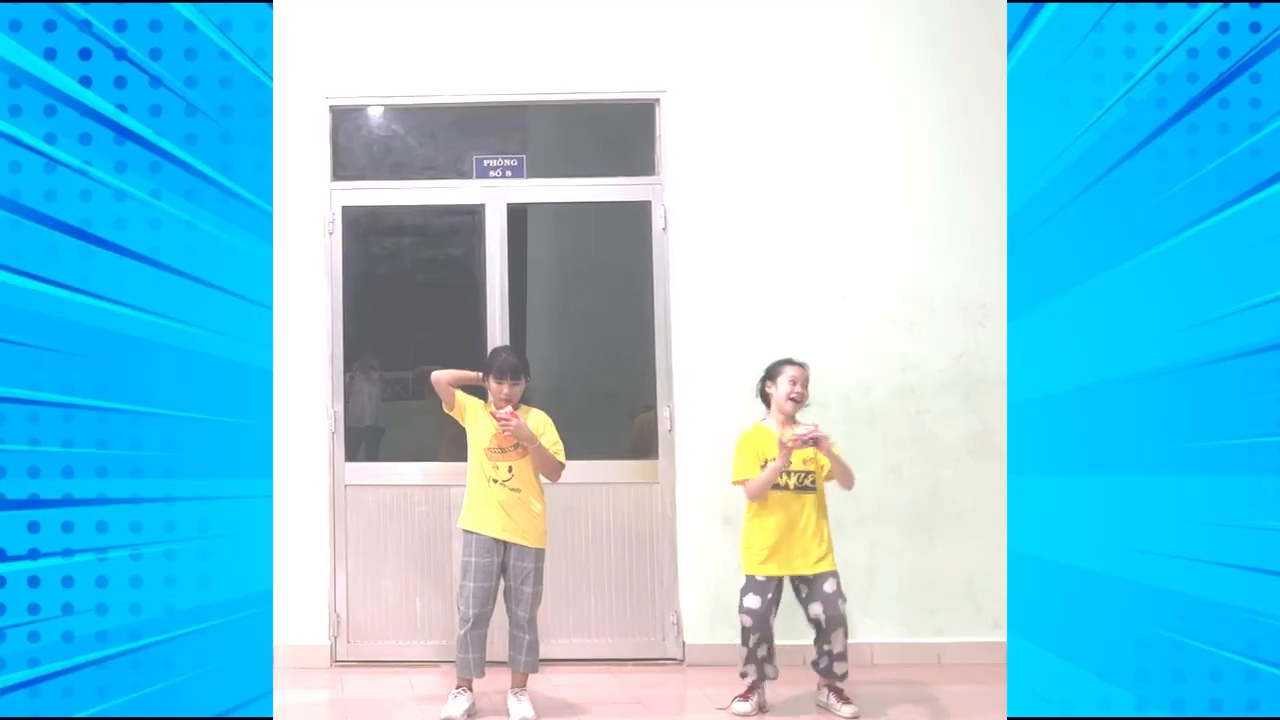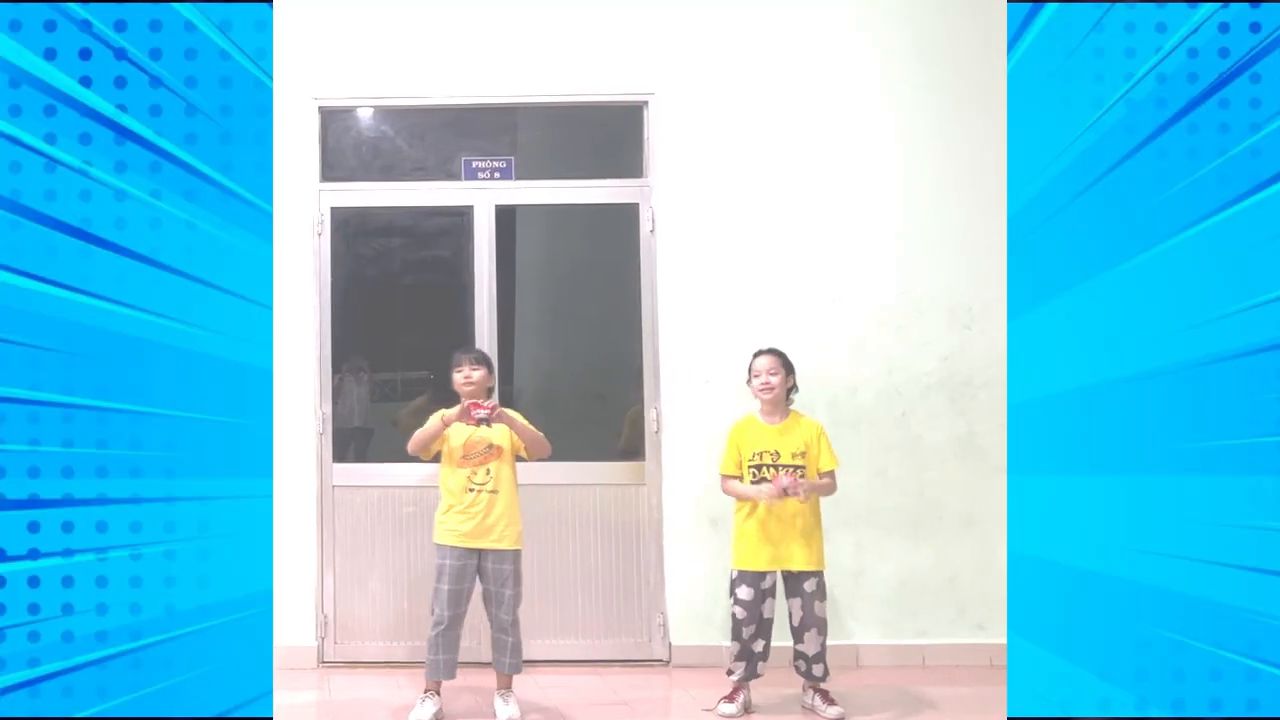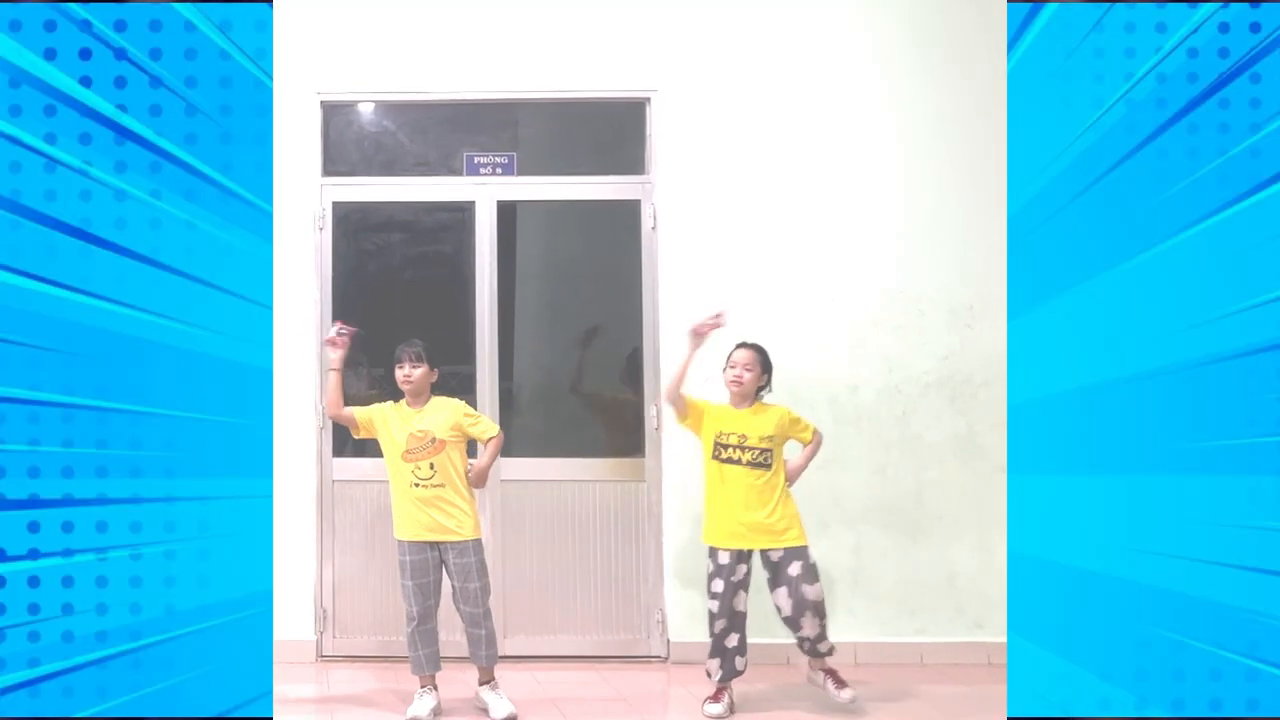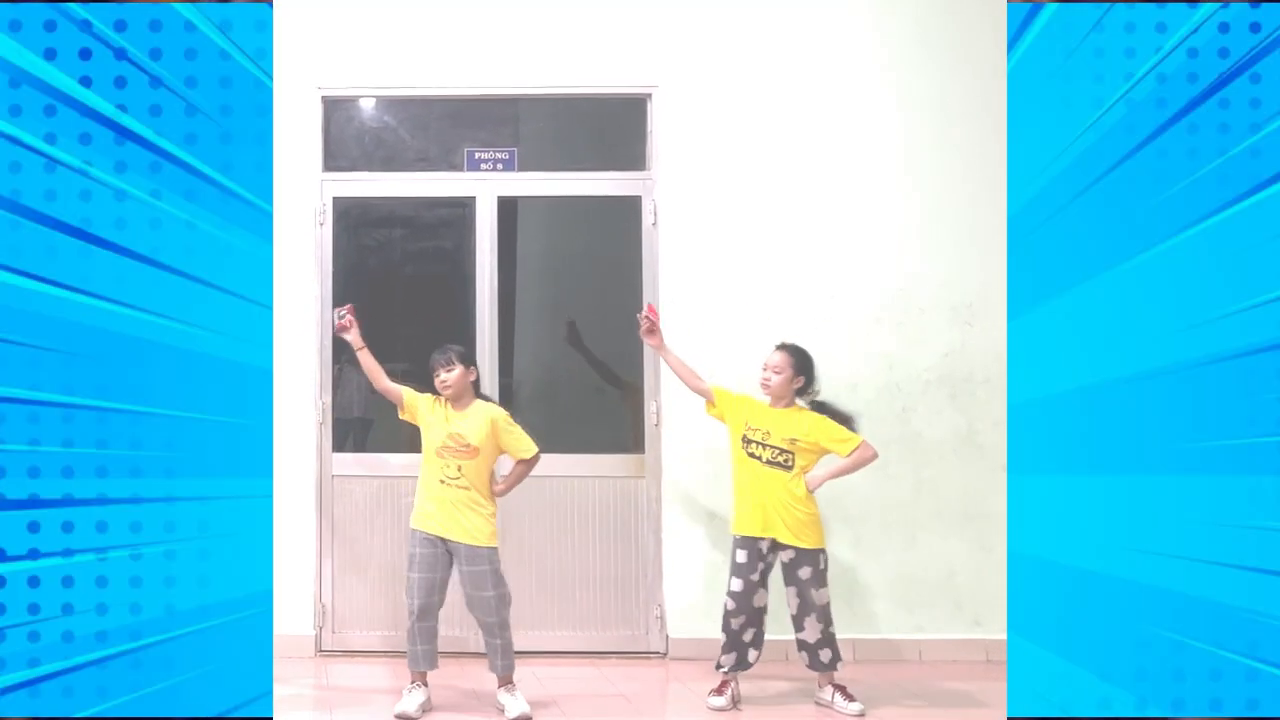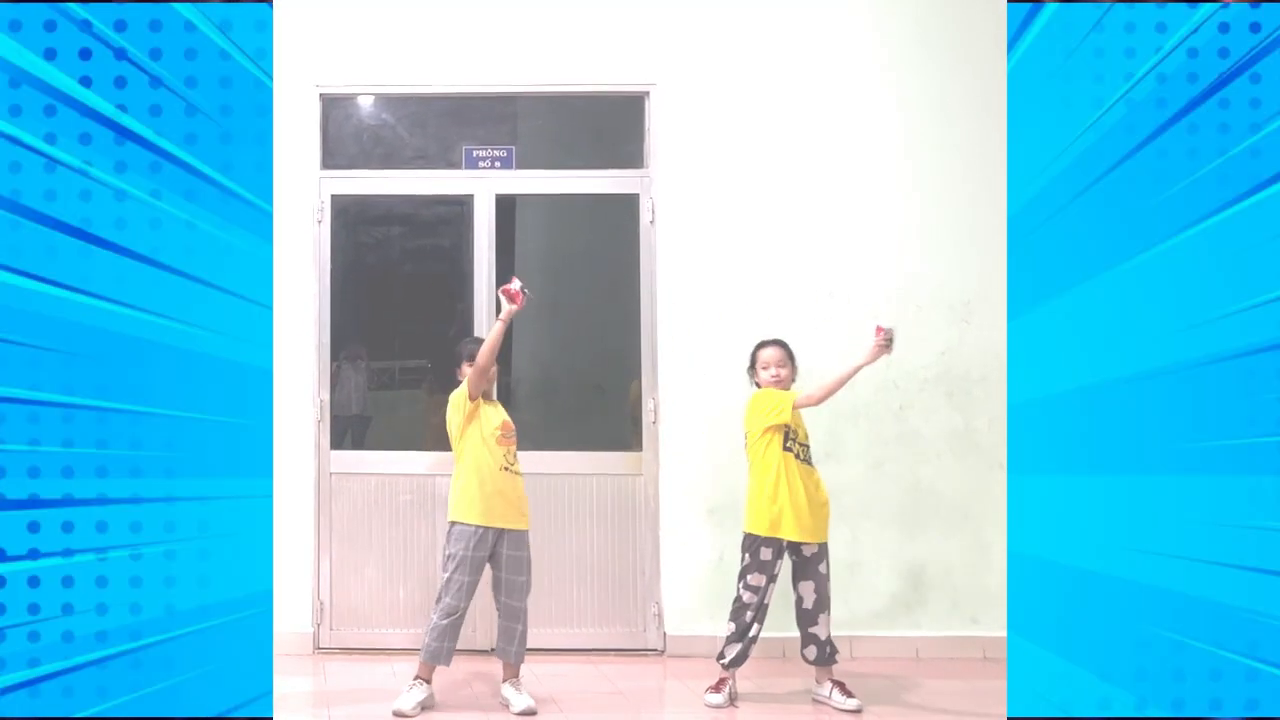
dt=1s
person 1, frame 1
left shoulder: (538, 419)
right shoulder: (473, 411)
left elbow: (556, 472)
right elbow: (438, 378)
left wrist: (527, 438)
right wrist: (481, 377)
left hip: (527, 532)
right hip: (481, 528)
left knee: (523, 614)
right knee: (472, 611)
right ankle: (464, 690)
person 1, frame 2
left shoulder: (507, 419)
right shoulder: (444, 418)
left elbow: (543, 451)
right elbow: (413, 449)
left wrist: (507, 420)
right wrist: (450, 419)
left hip: (501, 535)
right hip: (454, 535)
left knee: (504, 616)
right knee: (445, 617)
person 1, frame 3
left shoulder: (453, 409)
right shoulder: (384, 415)
left elbow: (495, 434)
right elbow: (335, 411)
left wrist: (483, 464)
right wrist: (336, 362)
left hip: (459, 527)
right hip: (412, 532)
left knee: (475, 607)
right knee: (419, 613)
left ankle: (487, 685)
person 1, frame 4
left shoulder: (493, 416)
right shoulder: (426, 408)
left elbow: (529, 455)
right elbow: (383, 385)
left wrist: (502, 487)
right wrist: (357, 343)
left hip: (475, 531)
right hip: (429, 526)
left knee: (491, 611)
right knee: (421, 608)
right ankle: (418, 687)
person 1, frame 5
left shoulder: (497, 406)
right shoulder: (463, 401)
right elbow: (479, 365)
right wrist: (506, 316)
left hip: (512, 519)
right hip: (472, 518)
left knee: (514, 603)
right knee: (453, 602)
left ankle: (510, 682)
right ankle: (422, 683)
person 2, frame 1
left shoulder: (812, 438)
right shoulder: (752, 438)
left elbow: (847, 483)
right elbow: (752, 493)
left wrist: (827, 452)
right wrist: (781, 459)
left hip: (813, 551)
right hip: (764, 552)
left knee: (833, 617)
right knee: (753, 619)
left ankle: (828, 687)
right ankle: (754, 688)
person 2, frame 2
left shoulder: (810, 429)
right shoulder: (741, 430)
left elbow: (830, 482)
right elbow: (727, 483)
left wrist: (811, 488)
right wrist: (757, 492)
left hip: (802, 545)
right hip: (755, 544)
left knee: (810, 618)
right knee: (747, 616)
left ankle: (813, 688)
right ankle: (740, 687)
person 2, frame 3
left shoulder: (778, 416)
right shoulder: (706, 414)
left elbow: (814, 438)
right elbow: (673, 396)
left wrist: (797, 466)
right wrist: (693, 347)
left hip: (779, 528)
right hip: (727, 532)
left knee: (805, 599)
right knee: (724, 609)
left ankle: (820, 666)
right ankle: (723, 686)
person 2, frame 4
left shoulder: (812, 423)
right shoulder: (739, 408)
left elbow: (866, 452)
right elbow: (697, 384)
left wrist: (822, 475)
right wrist: (660, 346)
left hip: (798, 528)
right hip: (751, 527)
left knee: (812, 606)
right knee: (740, 603)
left ankle: (828, 685)
right ankle: (729, 679)
person 2, frame 5
left shoulder: (791, 412)
right shoulder: (761, 402)
right elbow: (815, 397)
right wrist: (864, 360)
left hip: (810, 523)
right hip: (769, 523)
left knee: (815, 601)
right knee: (751, 600)
left ankle: (824, 680)
right ankle: (726, 677)
